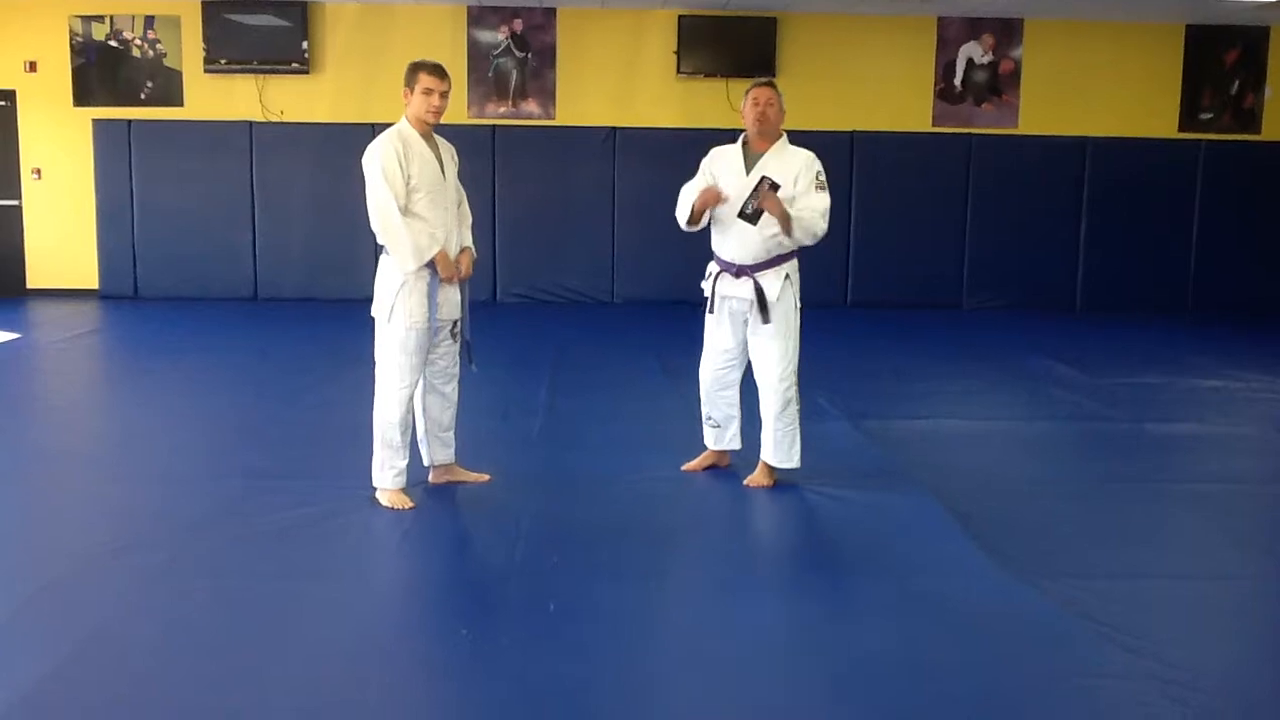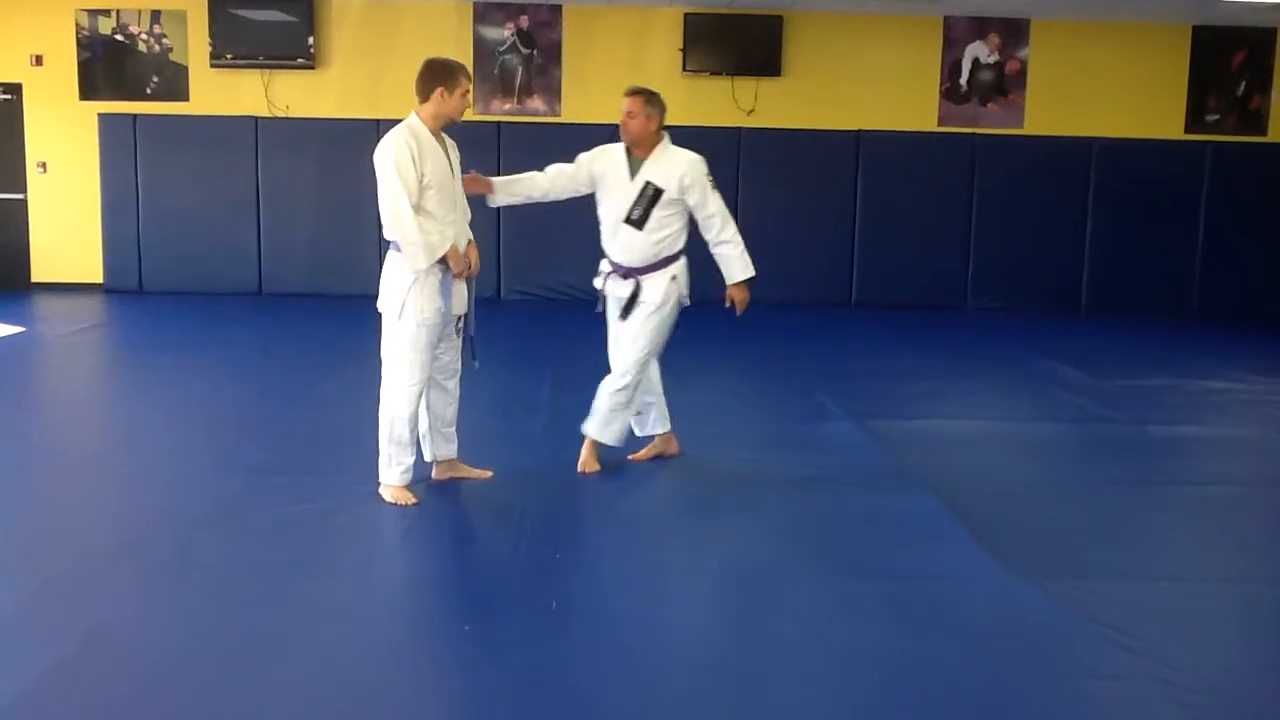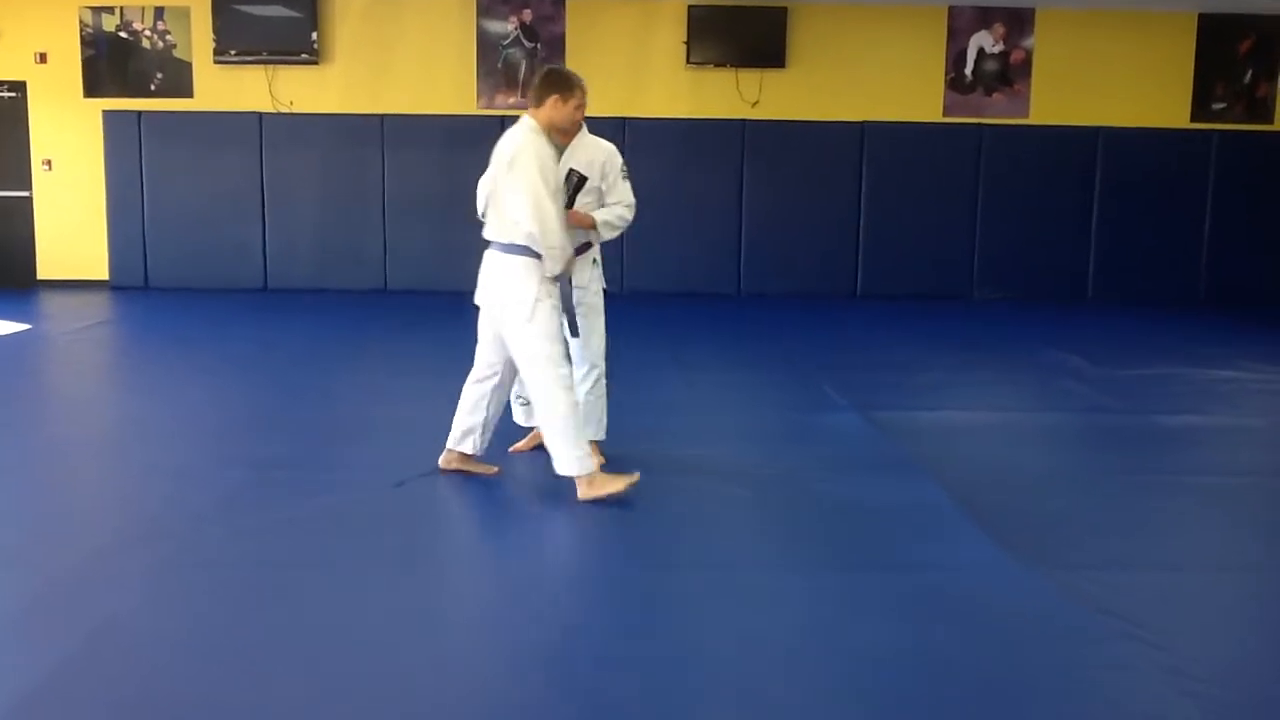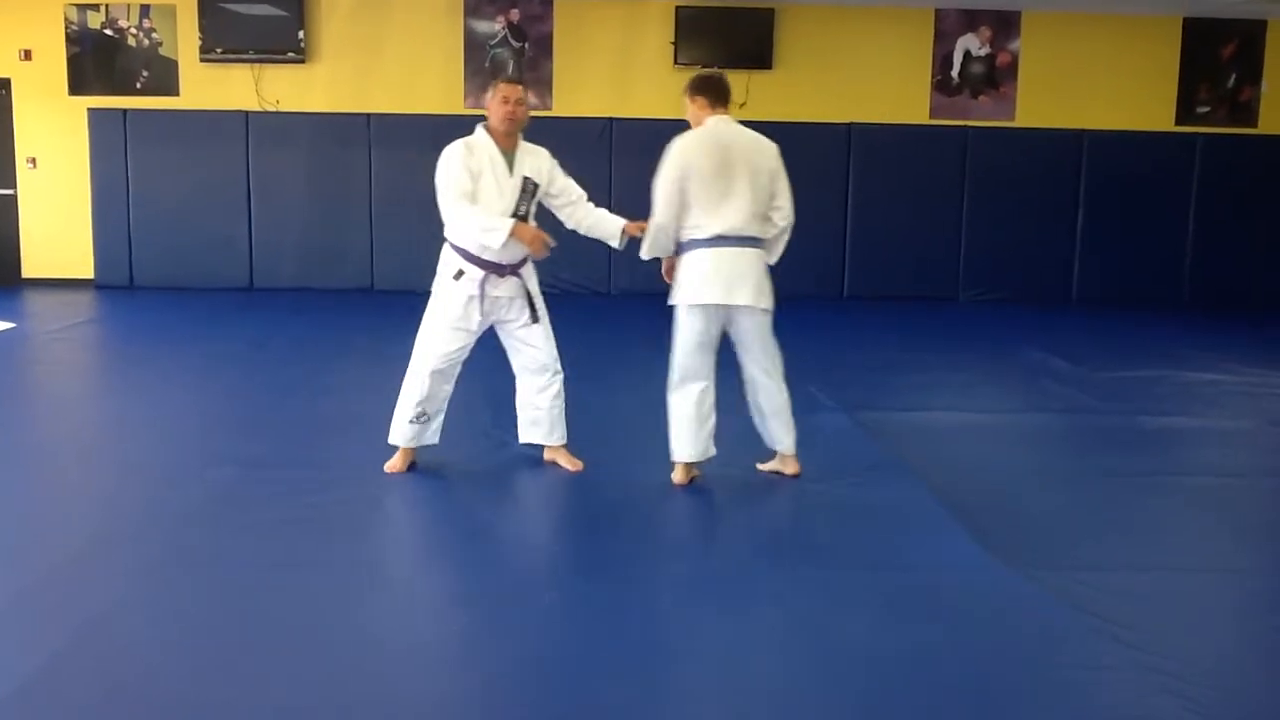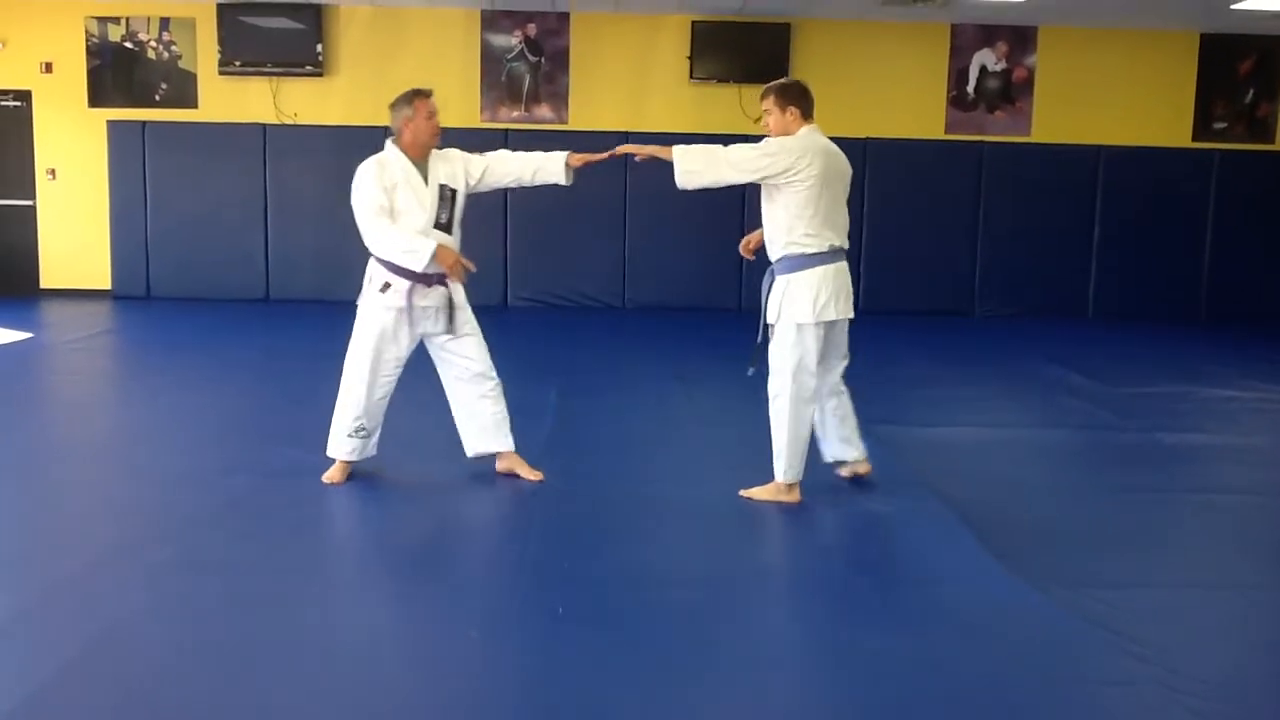
dt=1s
person 1, frame 1
left shoulder: (445, 149)
right shoulder: (387, 148)
right elbow: (388, 219)
left wrist: (465, 250)
right wrist: (435, 256)
left hip: (445, 281)
right hip: (407, 280)
left knee: (443, 377)
right knee: (398, 384)
left ankle: (442, 462)
right ankle: (388, 481)
person 1, frame 2
left shoulder: (446, 144)
right shoulder: (399, 144)
right elbow: (399, 217)
left wrist: (468, 245)
right wrist: (445, 252)
left hip: (448, 276)
right hip: (414, 275)
left knee: (445, 374)
right knee: (406, 380)
left ankle: (444, 459)
right ankle: (393, 477)
person 1, frame 3
left shoulder: (520, 139)
right shoulder: (530, 146)
right elbow: (536, 219)
left wrist: (555, 257)
right wrist: (559, 261)
left hip: (506, 267)
right hip: (522, 272)
left knee: (492, 366)
right knee: (550, 375)
left ankle: (459, 450)
right ankle: (584, 476)
person 1, frame 4
left shoulder: (683, 147)
right shoulder: (764, 147)
left elbow: (663, 214)
right elbow: (783, 214)
left wrist: (665, 255)
left hip: (699, 265)
right hip: (747, 264)
left knee: (691, 371)
right knee: (763, 365)
left ankle: (685, 463)
right ankle: (786, 454)
person 1, frame 5
left shoulder: (789, 151)
right shoulder: (833, 155)
left elbow: (725, 160)
left wrist: (656, 150)
right wrist: (770, 232)
left hip: (804, 281)
right hip: (832, 274)
left knee: (790, 382)
right knee: (826, 376)
left ankle: (786, 482)
right ankle: (853, 456)
person 2, frame 1
left shoulder: (802, 162)
right shoulder: (719, 158)
left elbow: (815, 225)
right elbow: (686, 214)
left wrist: (786, 217)
right wrist: (700, 203)
left hip: (774, 284)
right hip: (724, 282)
left knee: (776, 377)
right knee: (716, 371)
left ankle: (770, 461)
right ankle: (719, 447)
person 2, frame 2
left shoulder: (686, 166)
right shoulder: (603, 159)
left elbow: (717, 223)
right elbow: (553, 182)
left wrist: (737, 277)
right wrist: (492, 186)
left hip: (659, 282)
right hip: (617, 279)
left knee: (630, 364)
right knee: (627, 362)
left ankle: (594, 440)
right ankle: (663, 437)
person 2, frame 3
left shoulder: (603, 153)
left elbow: (623, 208)
right elbow: (487, 196)
left wrist: (590, 221)
left hip: (579, 270)
left knee: (587, 354)
left ankle: (588, 440)
right ankle: (540, 427)
person 2, frame 4
left shoulder: (539, 159)
right shoulder: (460, 153)
left elbow: (576, 207)
right elbow: (457, 212)
left wrist: (622, 228)
right wrist: (513, 229)
left hip: (515, 279)
right hip: (465, 276)
left knee: (542, 363)
right knee: (434, 361)
left ankle: (553, 444)
right ankle: (408, 445)
person 2, frame 5
left shoulder: (454, 163)
right shoulder: (374, 170)
left elbow: (507, 167)
right elbow: (376, 232)
left wrist: (564, 161)
right wrist: (434, 251)
left hip: (442, 292)
right hip: (392, 291)
left knee: (477, 371)
right knee: (366, 377)
left ankle: (505, 454)
right ankle: (346, 456)
